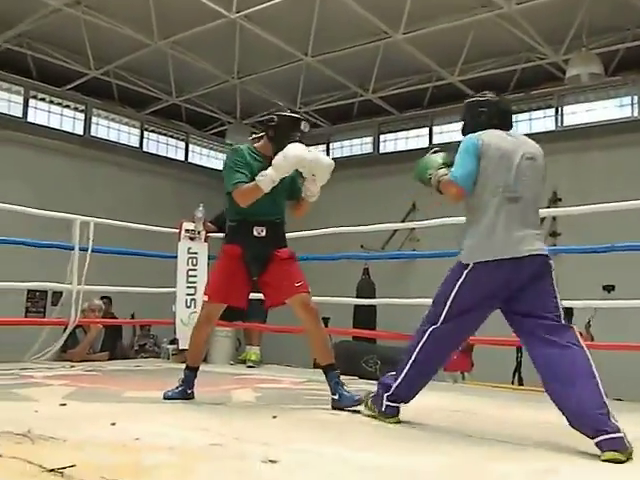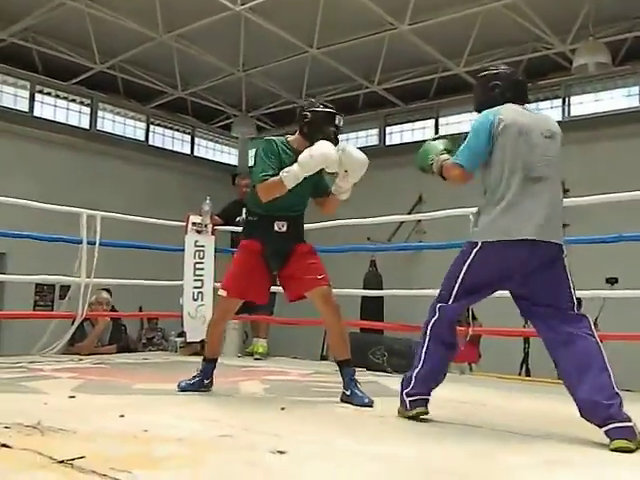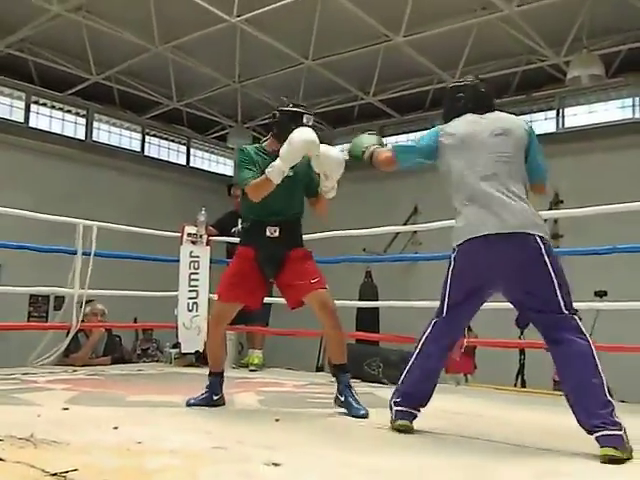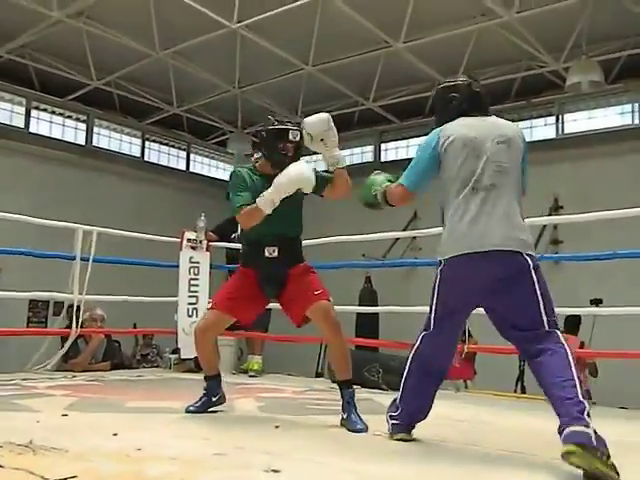
dt=0.2s
person 1, frame 1
left shoulder: (476, 142)
right shoulder: (534, 149)
left elbow: (457, 190)
left wrist: (436, 173)
left hip: (484, 259)
right hip: (532, 257)
left knee: (437, 330)
right knee: (556, 339)
left ankle: (388, 399)
right ankle: (605, 430)
person 1, frame 2
left shoulder: (491, 118)
right shoulder: (552, 127)
left elbow: (459, 173)
left wrist: (436, 160)
left hip: (495, 239)
right hip: (546, 242)
left knee: (445, 310)
right knee: (568, 327)
left ankle: (416, 394)
person 1, frame 3
left shoulder: (445, 133)
right shoulder: (519, 127)
left elbow: (388, 160)
right elbow: (539, 186)
left wrist: (368, 149)
left hip: (474, 242)
right hip: (524, 238)
left knee: (444, 328)
right knee: (563, 330)
left ankle: (404, 406)
right ankle: (606, 429)
person 1, frame 4
left shoulder: (441, 136)
right shoulder: (513, 132)
left elbow: (402, 193)
left wrist: (380, 192)
left hip: (459, 254)
right hip: (512, 251)
left knee: (435, 339)
right knee: (544, 341)
left ankle: (402, 418)
right ankle: (578, 431)
person 2, frame 1
left shoulder: (287, 162)
right shoulder: (239, 155)
left elbow: (298, 209)
right elbow: (242, 198)
left wrist: (313, 184)
right wrist: (274, 172)
left hip: (275, 247)
right hip: (238, 246)
left knee: (308, 312)
right knee: (207, 316)
left ankle: (336, 389)
right ankle: (187, 383)
person 2, frame 2
left shoulder: (314, 161)
right shoulder: (270, 147)
left elbow: (327, 207)
right elbow: (264, 192)
left wrist: (346, 181)
right wrist: (300, 169)
left hip: (294, 242)
right hip: (257, 240)
left knee: (329, 306)
right knee: (223, 311)
left ankle: (350, 384)
right ankle: (205, 374)
person 2, frame 3
left shoulder: (304, 161)
right shoulder: (248, 154)
left elbow: (320, 206)
right elbow: (254, 193)
left wrist: (330, 180)
right wrist: (284, 161)
left hip: (291, 248)
right hip: (252, 248)
left knee: (327, 310)
right knee: (217, 319)
left ankle: (345, 390)
right ankle: (214, 390)
person 2, frame 4
left shoulder: (298, 172)
right shoulder: (241, 177)
left elbow: (342, 190)
right elbow: (245, 220)
left wrist: (331, 151)
right wrist: (276, 192)
left hip: (292, 266)
right hip: (252, 268)
left knee: (330, 322)
right knee: (203, 331)
left ankle: (349, 406)
right ankle: (213, 391)
person 3, frame 1
right shoulder: (226, 215)
right elbow: (209, 227)
left knee: (254, 313)
right knee: (229, 313)
left ankle: (254, 351)
right ankle: (248, 350)
person 3, frame 2
right shoulder: (233, 207)
right elbow: (216, 221)
left knee: (262, 305)
right knee: (240, 306)
left ankle: (261, 342)
right ankle: (255, 341)
person 3, frame 3
right shoulder: (228, 218)
right elbow: (211, 231)
left knee: (257, 317)
right knee: (237, 317)
left ankle: (257, 354)
right ankle: (251, 353)
person 3, frame 4
right shoulder: (228, 224)
right elbow: (210, 236)
left knee: (257, 323)
right knee: (238, 324)
left ankle: (256, 360)
right ankle: (250, 359)
